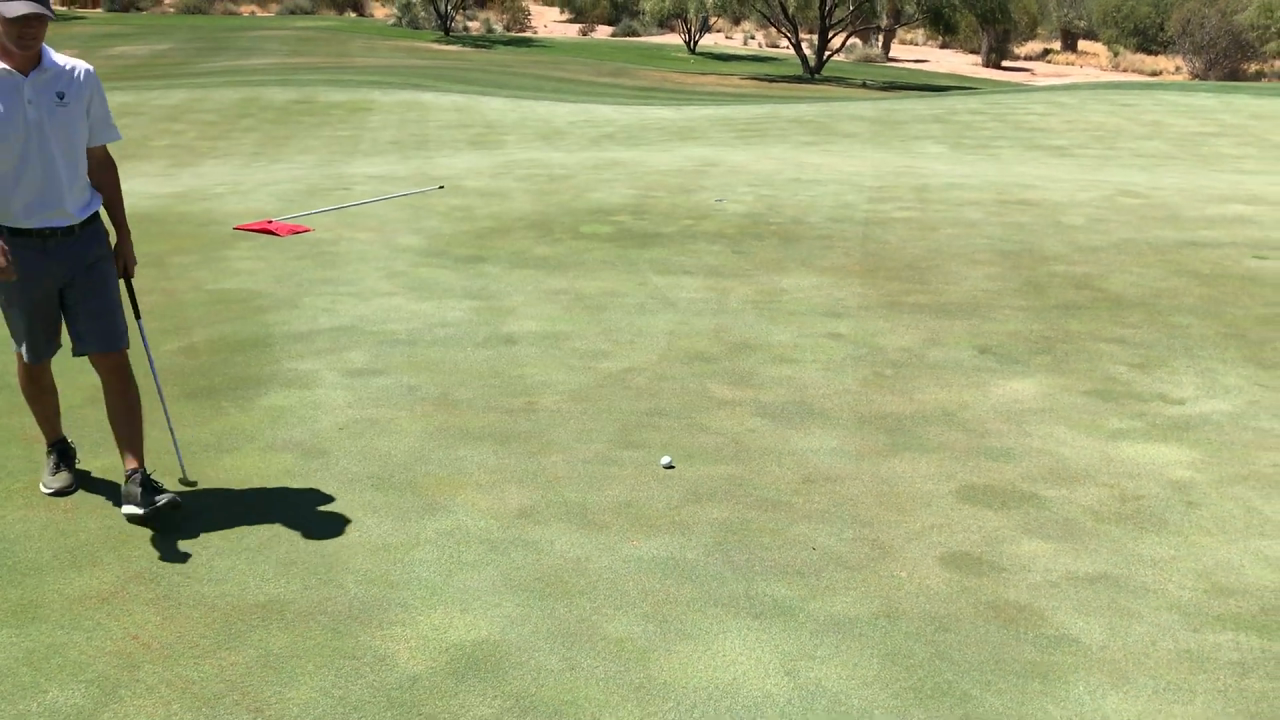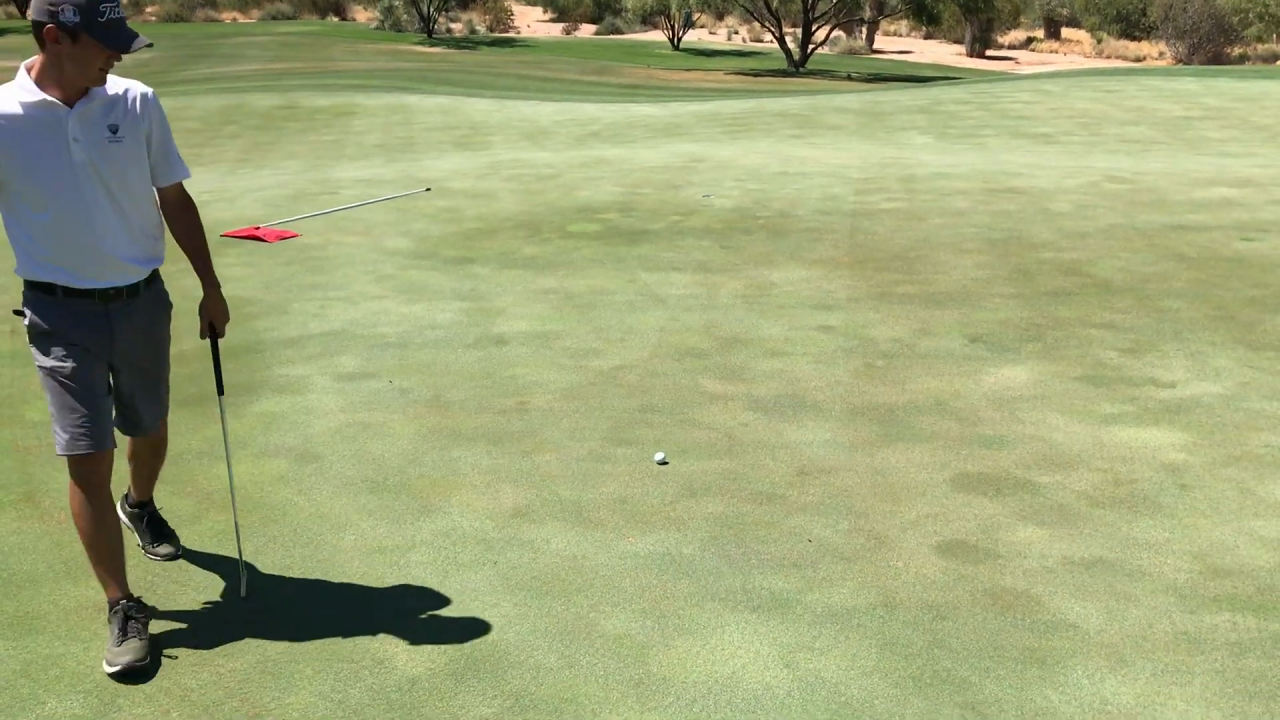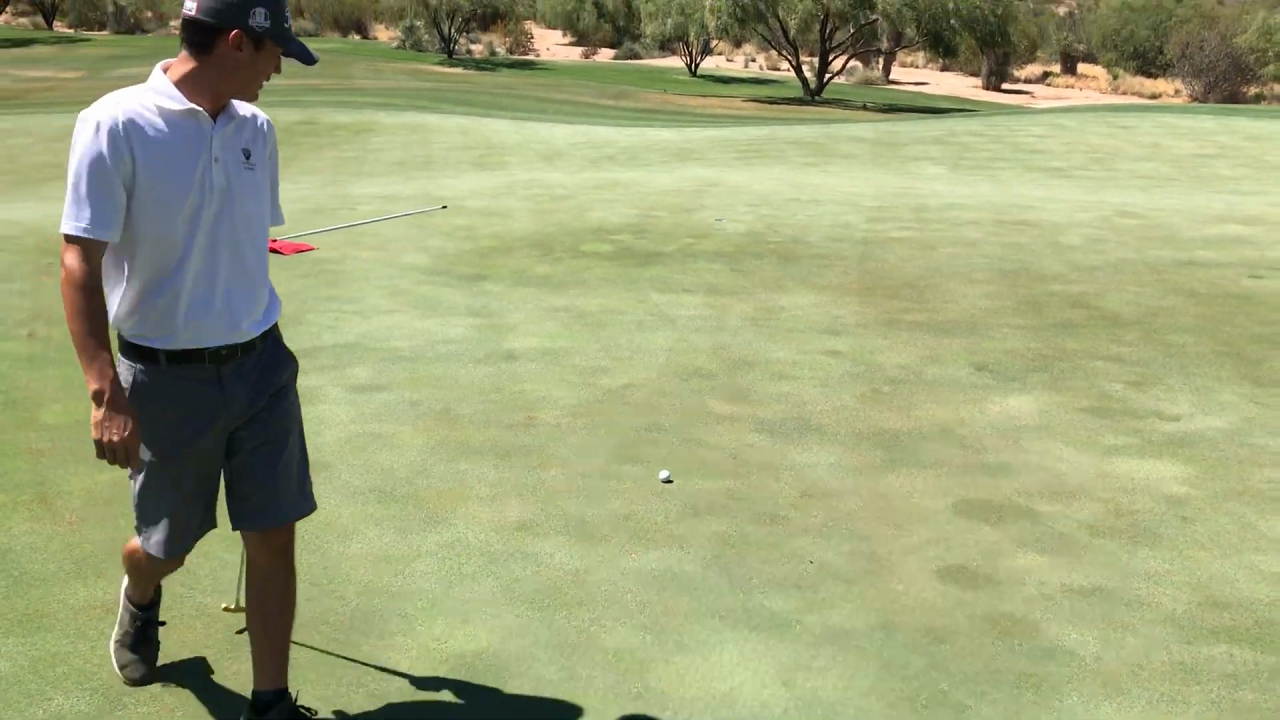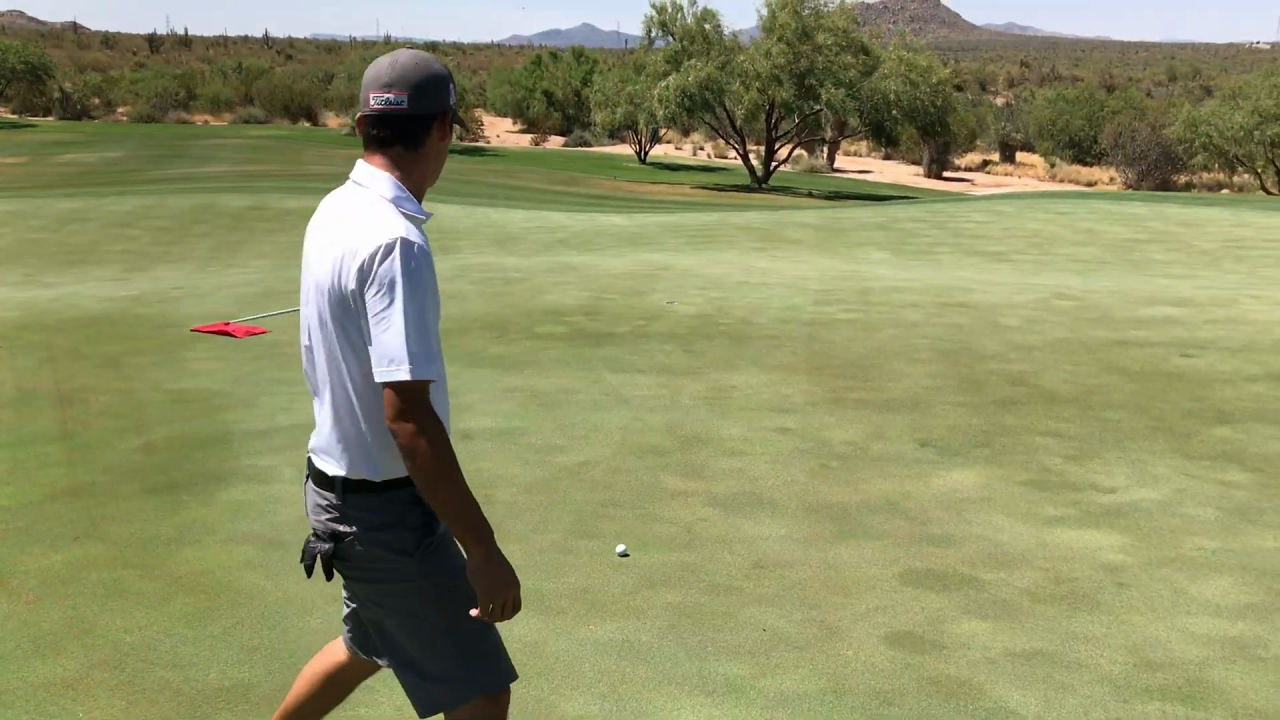
dt=0.7s
person 1, frame 1
left shoulder: (79, 77)
left wrist: (124, 236)
left hip: (84, 241)
left knee: (113, 359)
left ankle: (136, 478)
right ankle: (58, 449)
person 1, frame 2
left shoulder: (138, 104)
left elbow: (174, 200)
left wrist: (211, 288)
left hip: (142, 301)
right hip: (60, 314)
left knee: (147, 432)
right knee: (89, 463)
left ankle: (139, 503)
right ankle: (124, 611)
person 1, frame 3
left shoulder: (256, 130)
right shoulder: (113, 126)
right elbow: (80, 263)
right wrist: (106, 390)
left hip: (262, 368)
right hip: (166, 377)
left knee: (273, 534)
right knee: (167, 546)
right ankle: (140, 600)
person 1, frame 4
left shoulder: (338, 211)
right shoulder: (393, 242)
right elbow: (409, 416)
right wrist: (483, 551)
left hip: (342, 486)
right hip: (385, 507)
left knee: (369, 644)
